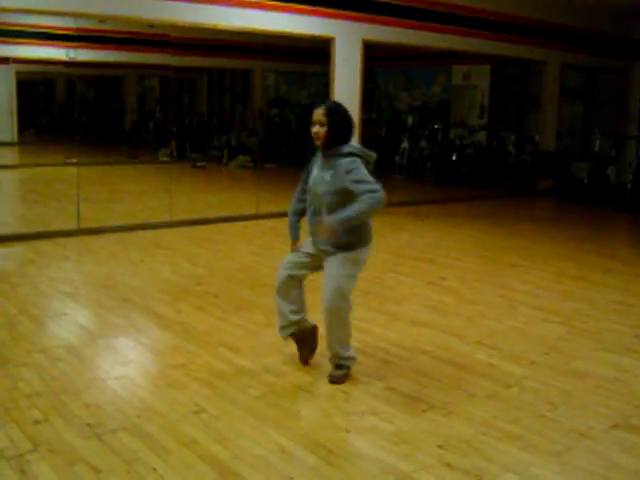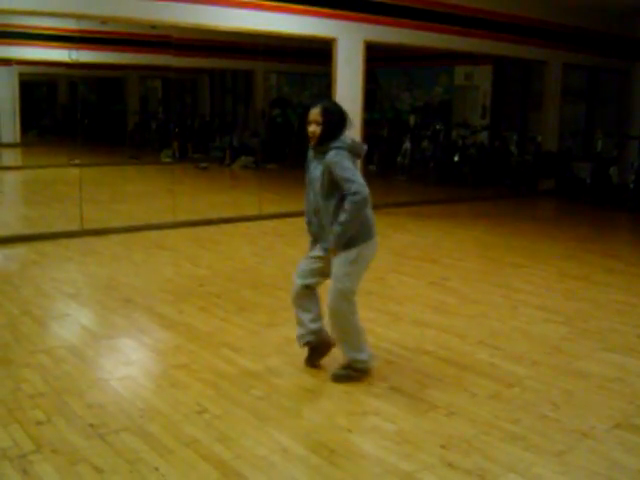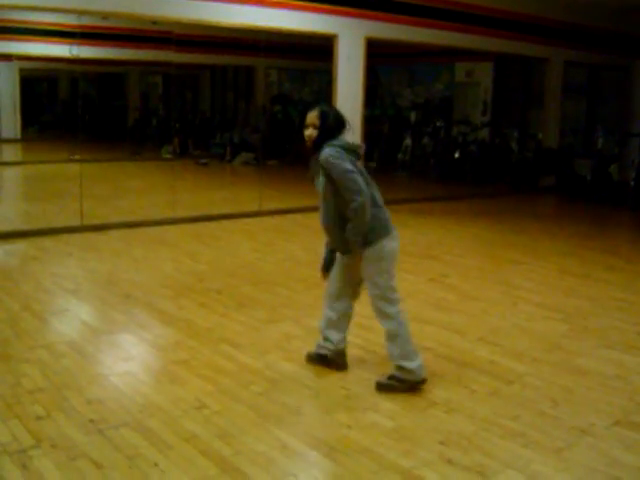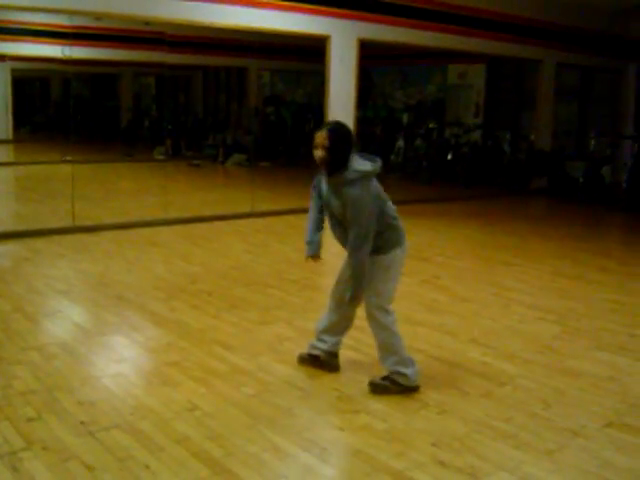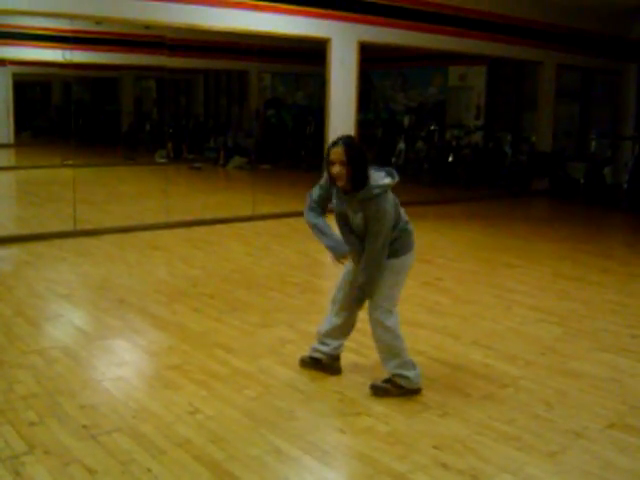
dt=0.3s
person 1, frame 1
left shoulder: (349, 163)
right shoulder: (319, 155)
left elbow: (376, 196)
right elbow: (304, 192)
left wrist: (340, 221)
right wrist: (294, 224)
left hip: (348, 246)
right hip: (319, 240)
left knee: (334, 304)
right knee: (286, 273)
left ankle: (342, 360)
right ankle: (300, 329)
person 1, frame 2
left shoulder: (336, 156)
right shoulder: (317, 154)
left elbow: (359, 195)
left wrist: (338, 235)
right wrist: (319, 236)
left hip: (355, 242)
right hip: (329, 240)
left knee: (340, 301)
right knee: (303, 281)
left ankle: (358, 360)
right ankle: (316, 338)
person 1, frame 3
left shoulder: (333, 157)
right shoulder: (322, 158)
left elbow: (361, 201)
left wrist: (355, 242)
right wrist: (330, 253)
left hip: (373, 242)
right hip: (351, 244)
left knee: (385, 303)
right knee: (336, 294)
left ankle: (409, 371)
right ankle: (332, 350)
person 1, frame 4
left shoulder: (359, 186)
right shoulder: (328, 171)
left elbow: (361, 239)
right elbow: (317, 203)
left wrist: (357, 283)
right wrist: (312, 239)
left hip: (384, 248)
right hip: (361, 247)
left knee: (377, 309)
right knee: (341, 296)
left ankle: (403, 375)
right ankle: (324, 351)
person 1, frame 5
left shoulder: (378, 199)
right shoulder: (333, 182)
left elbow: (376, 248)
right elbow: (312, 209)
left wrist: (363, 287)
right wrist: (333, 243)
left hip: (393, 252)
right hip: (362, 251)
left knee: (380, 313)
right knee: (343, 300)
left ankle: (405, 378)
right ankle: (326, 354)
